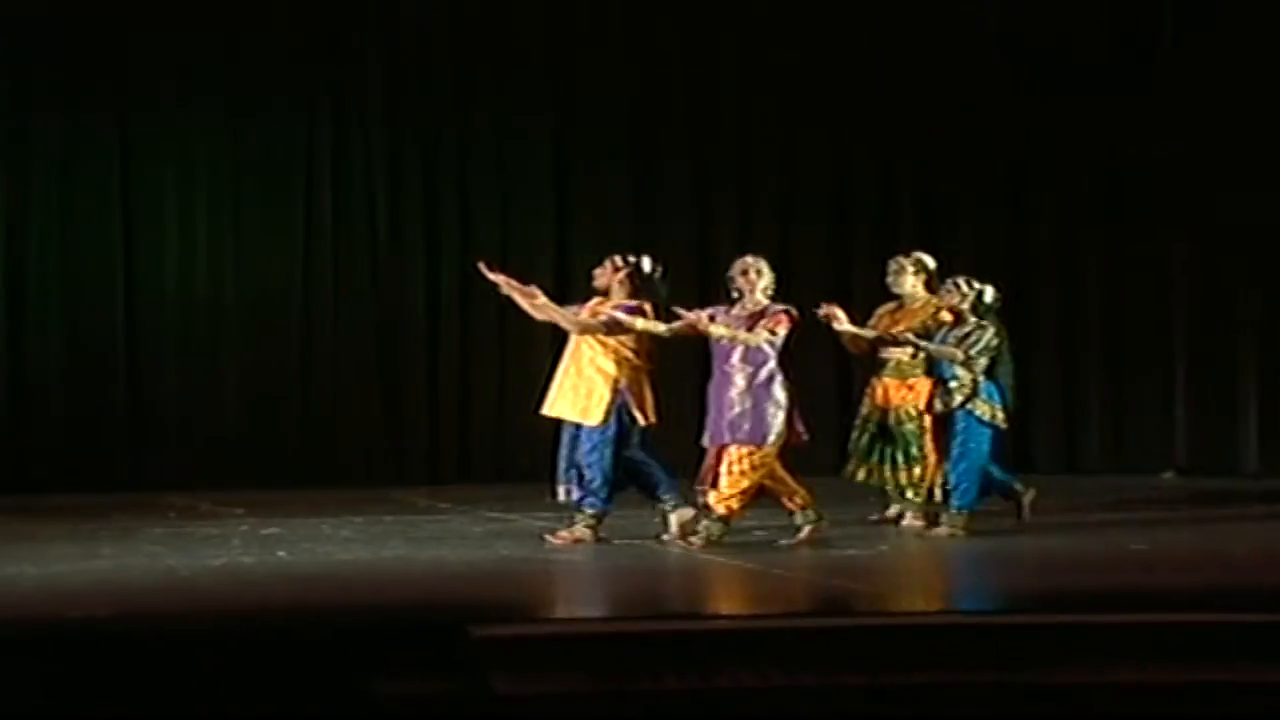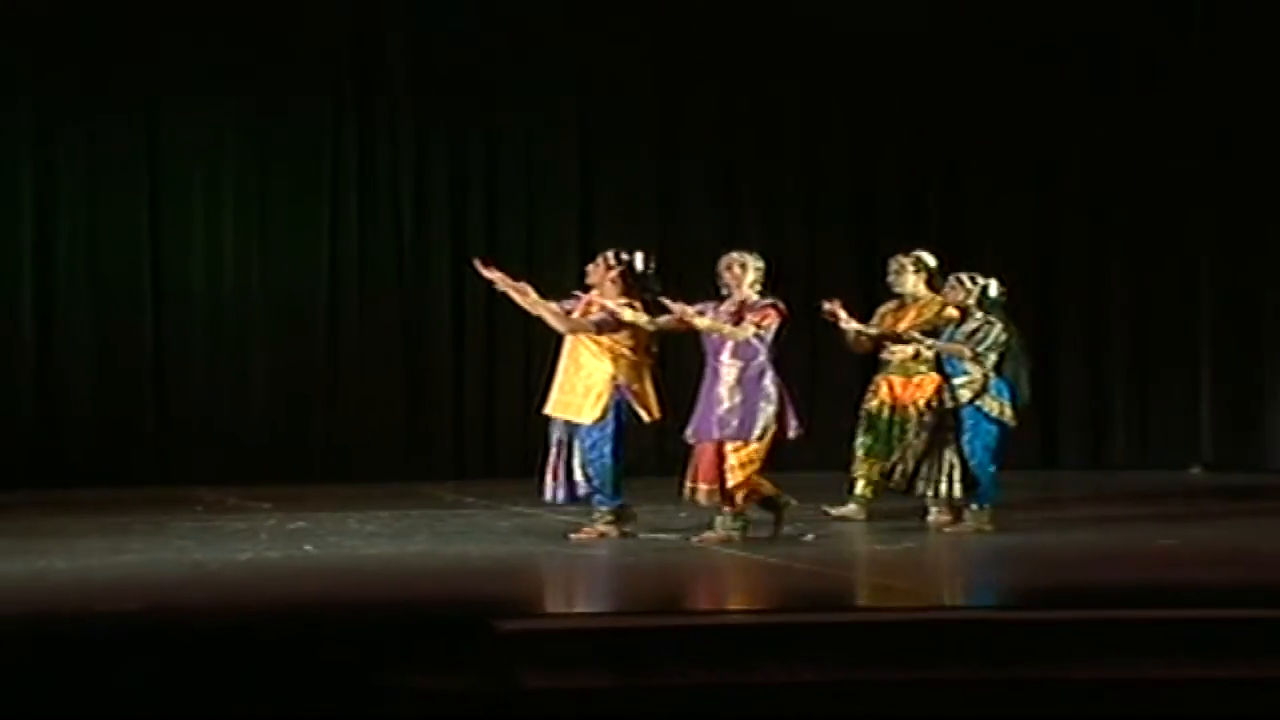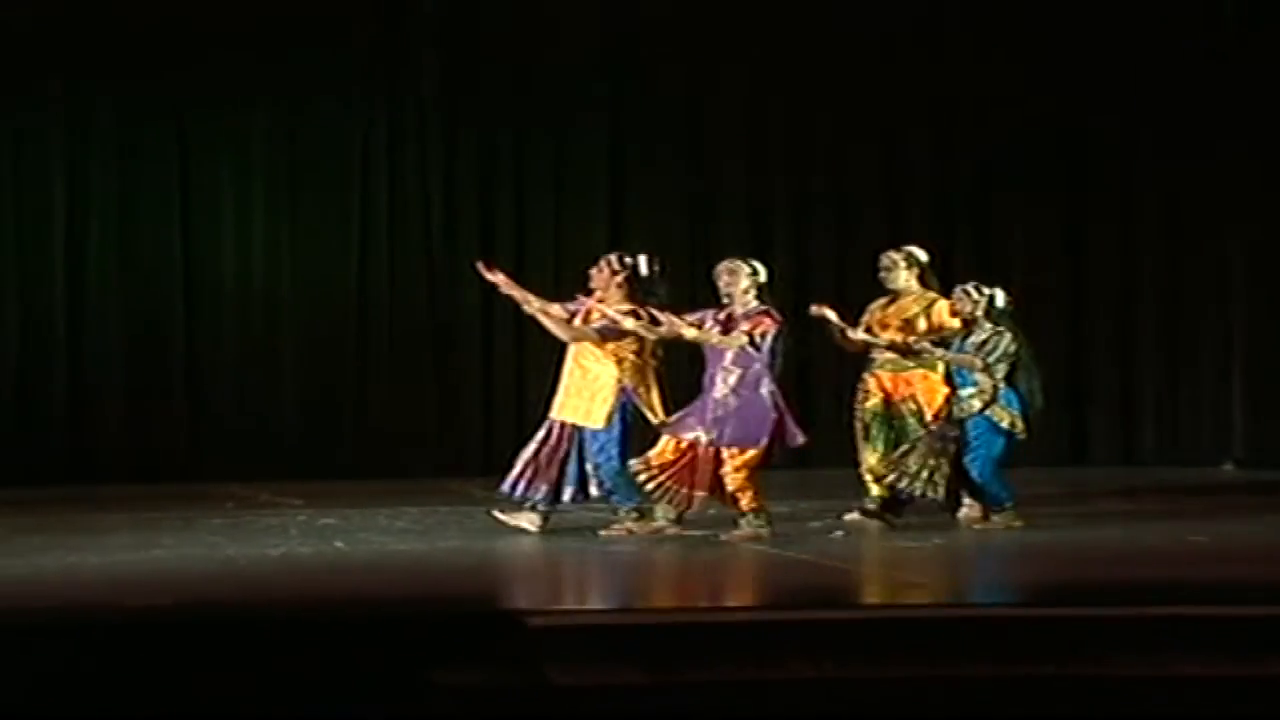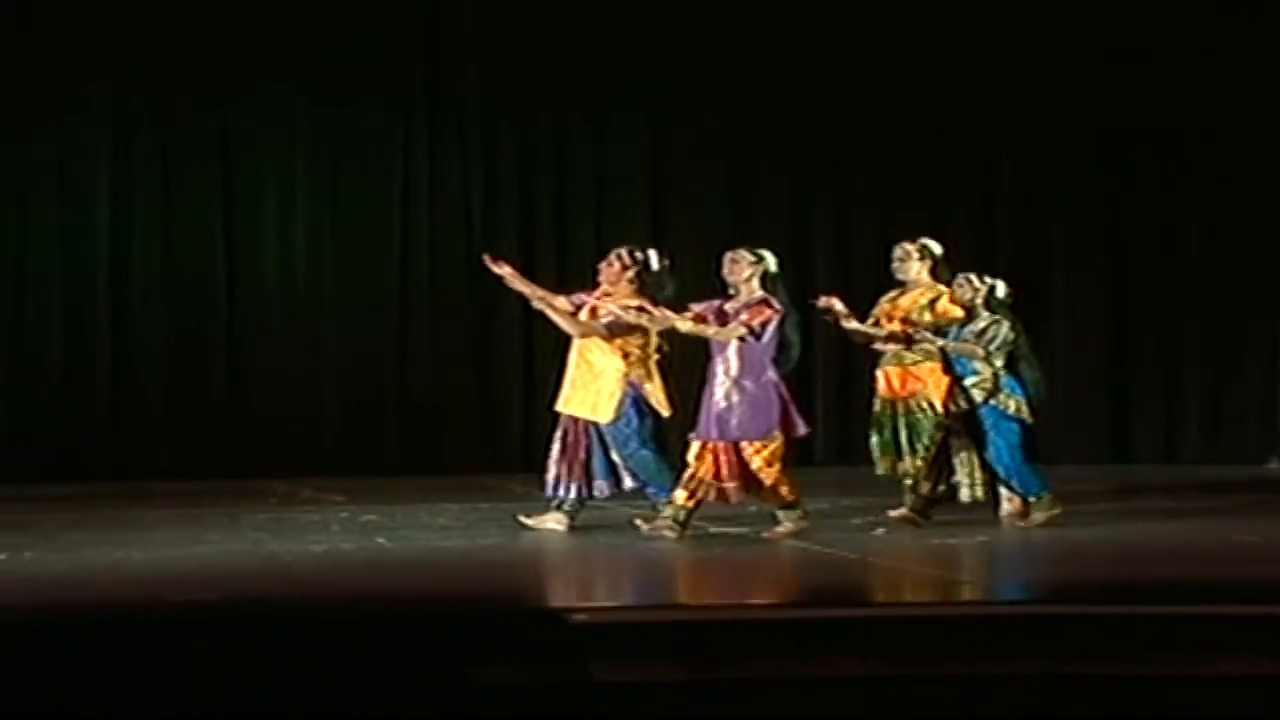
dt=0.3s
person 1, frame 1
left shoulder: (780, 314)
right shoulder: (721, 314)
left elbow: (754, 339)
right elbow: (673, 328)
left wrist: (712, 329)
right wrist: (641, 323)
left hip: (761, 400)
right hip: (728, 402)
left knee: (740, 465)
right knee: (760, 469)
left ankle: (715, 526)
right ankle: (806, 516)
person 1, frame 2
left shoulder: (768, 309)
right shoulder: (711, 310)
left elbow: (739, 333)
right elbow: (661, 323)
left wrist: (699, 321)
right wrist: (631, 316)
left hip: (752, 395)
right hip: (718, 395)
left knee: (738, 461)
right knee: (711, 458)
left ankle: (731, 524)
right ankle: (775, 502)
person 1, frame 3
left shoulder: (764, 316)
right shoulder: (711, 317)
left elbow: (732, 342)
right elbow: (662, 332)
left wrist: (690, 332)
left hip: (749, 401)
right hip: (716, 400)
left knee: (734, 466)
right knee: (673, 448)
left ankle: (756, 522)
right ankle: (669, 516)
person 1, frame 4
left shoulder: (767, 305)
right shoulder: (719, 307)
left elbow: (724, 334)
right elbow: (674, 321)
left wrist: (682, 325)
right wrist: (636, 317)
left hip: (754, 394)
right hip: (723, 394)
left knee: (761, 461)
right knee: (704, 456)
left ankle: (795, 515)
right ankle: (674, 519)
person 2, frame 1
left shoulder: (630, 310)
right shoulder: (596, 307)
left elbow: (580, 327)
right elbow: (543, 315)
left wrist: (542, 301)
right wrist: (507, 285)
left hip: (610, 396)
right hip: (590, 398)
left knee: (594, 456)
right knee: (625, 459)
left ankle: (586, 524)
right ankle: (676, 508)
person 2, frame 2
left shoulder: (622, 310)
right shoulder: (590, 301)
left elbow: (568, 326)
right elbow: (545, 310)
left wrist: (534, 300)
right wrist: (502, 281)
left hip: (605, 393)
right hip: (584, 392)
left knee: (597, 454)
right knee: (575, 450)
left ankle: (609, 519)
right ankle: (617, 510)
person 2, frame 3
left shoulder: (625, 316)
right shoulder: (594, 304)
left elbow: (572, 335)
right elbow: (551, 311)
left wrist: (535, 309)
right wrist: (505, 284)
left hip: (610, 397)
right hip: (585, 396)
left knee: (605, 457)
right knee: (558, 451)
left ankle: (633, 515)
right ankle: (536, 512)
person 2, frame 4
left shoulder: (634, 311)
right shoulder: (599, 297)
left elbow: (581, 330)
right elbow: (557, 302)
left wrist: (542, 305)
right wrist: (511, 275)
left hip: (619, 393)
right hip: (590, 391)
left knee: (636, 452)
right knee: (577, 450)
right ankle: (563, 511)
person 3, frame 1
left shoulder: (940, 312)
right shoulder: (886, 313)
right elbow: (859, 348)
left wrist: (910, 352)
right wrist: (844, 324)
left hip: (920, 387)
right hip: (887, 386)
left knee: (915, 446)
right knee: (875, 443)
left ankle: (914, 509)
right ankle: (898, 503)
person 3, frame 2
left shoulder: (943, 309)
right shoulder: (887, 310)
right elbow: (862, 346)
left wrist: (915, 352)
right wrist: (845, 322)
left hip: (926, 386)
right hip: (888, 384)
right knee: (872, 441)
left ankle: (939, 506)
right ankle: (858, 503)
person 3, frame 3
left shoulder: (936, 305)
right shoulder: (879, 307)
right elbow: (854, 344)
left wrist: (904, 351)
right wrist: (834, 321)
left hip: (917, 383)
right hip: (878, 382)
left knee: (913, 443)
right knee: (873, 442)
left ankle: (892, 506)
right ankle: (876, 501)
person 3, frame 4
left shoulder: (942, 297)
right shoulder: (890, 299)
right elbow: (867, 335)
left wrist: (907, 340)
right wrist: (844, 314)
left hip: (927, 377)
right hip: (892, 378)
left knee: (927, 439)
right knee: (898, 438)
left ankle: (918, 503)
right ankle: (914, 500)
person 4, frame 1
left shoulder: (985, 331)
right shoulder: (947, 330)
left elbow: (959, 355)
left wrist: (920, 344)
left hip: (976, 404)
right hip: (954, 403)
left knee: (966, 460)
right knee: (976, 461)
left ankle: (956, 519)
right ankle: (1017, 493)
person 4, frame 2
left shoulder: (992, 326)
right shoulder: (955, 325)
left elbow: (967, 352)
left wrist: (927, 342)
left hip: (983, 400)
right hip: (959, 399)
left knee: (977, 456)
left ankle: (979, 516)
person 4, frame 3
left shoulder: (1001, 337)
right shoulder: (964, 336)
left elbow: (977, 362)
left wrist: (937, 353)
left hip: (992, 410)
right hip: (968, 407)
left knee: (981, 463)
left ankle: (1006, 513)
person 4, frame 4
left shoulder: (999, 325)
right shoulder: (960, 325)
left elbow: (979, 351)
left wrist: (939, 343)
left hip: (997, 398)
right hip: (973, 399)
left knee: (1006, 454)
left ankle: (1043, 504)
